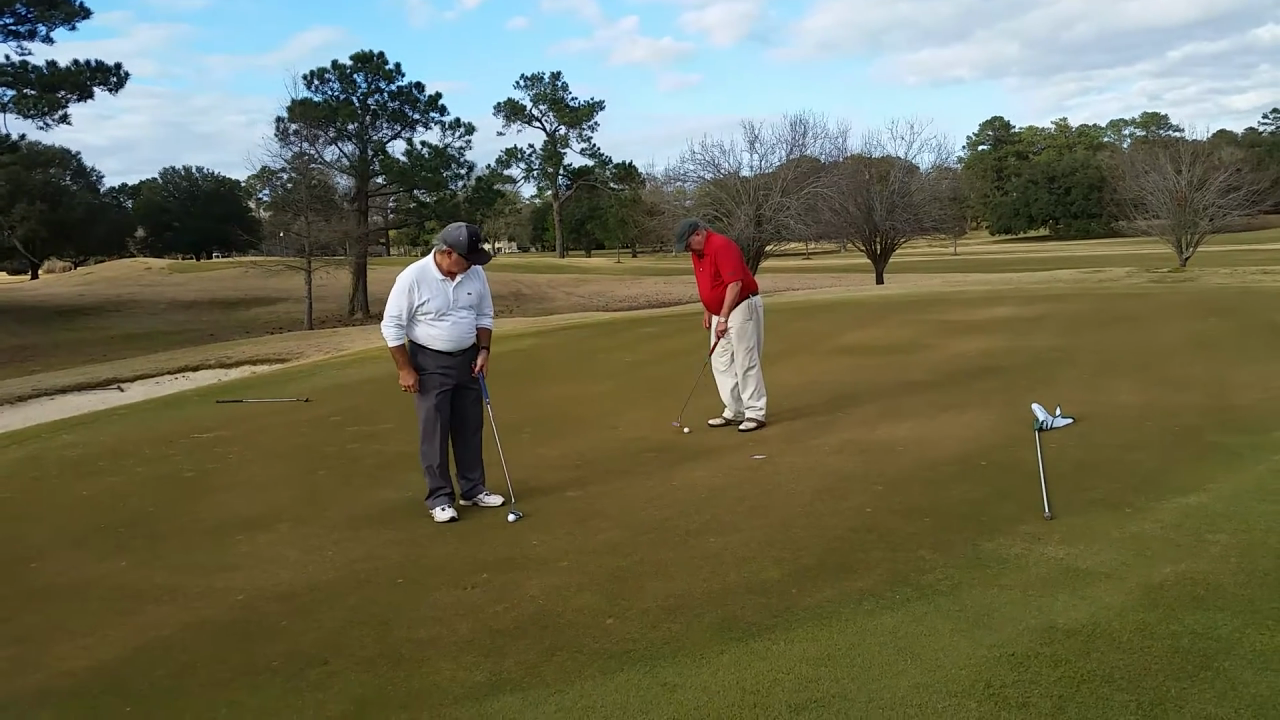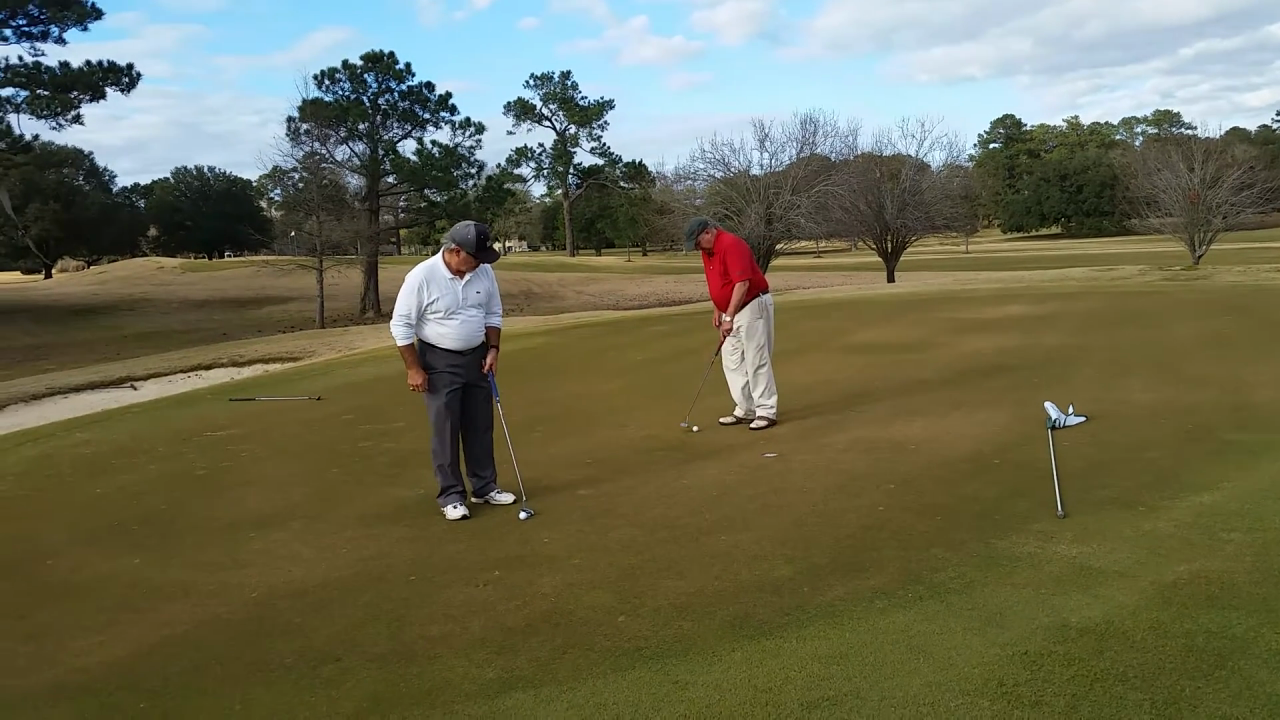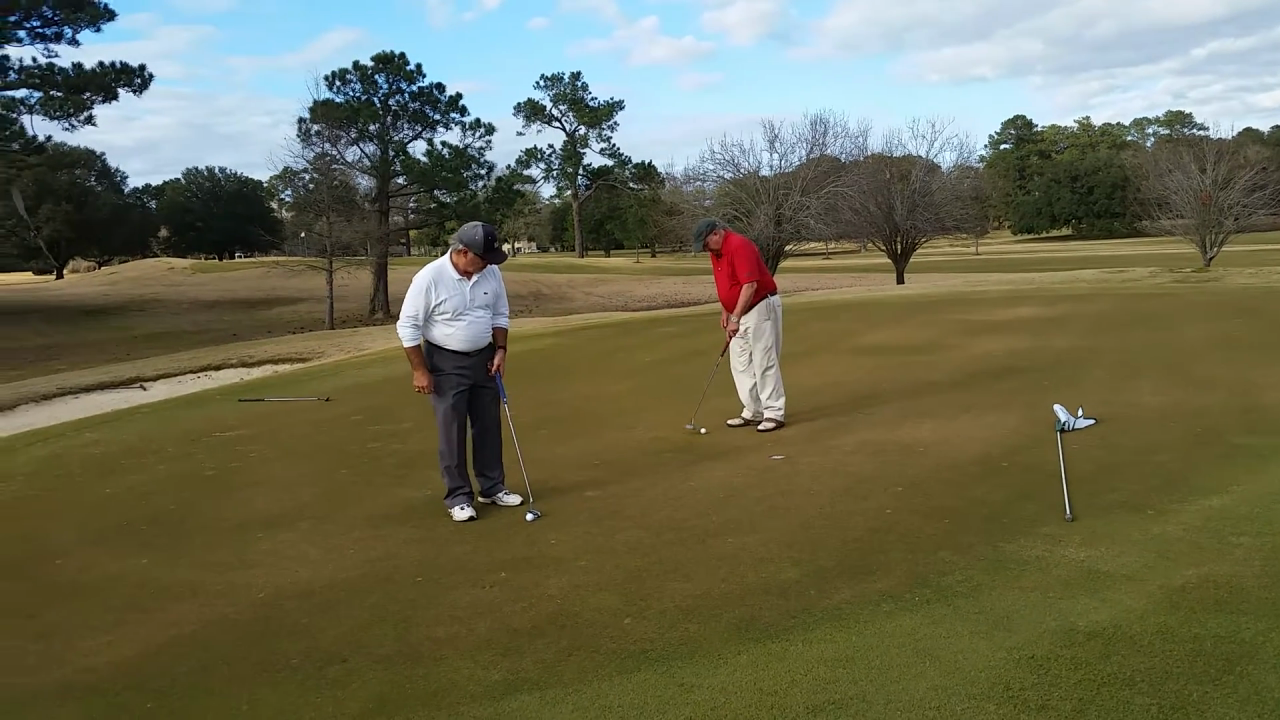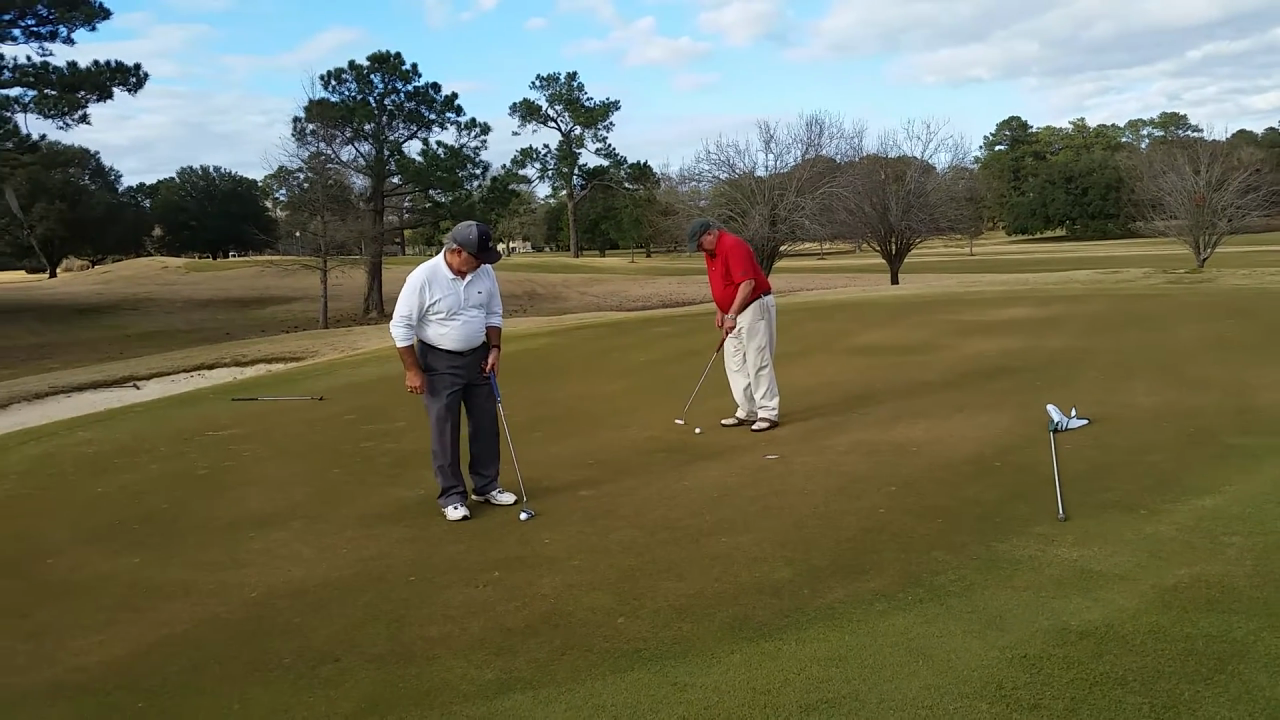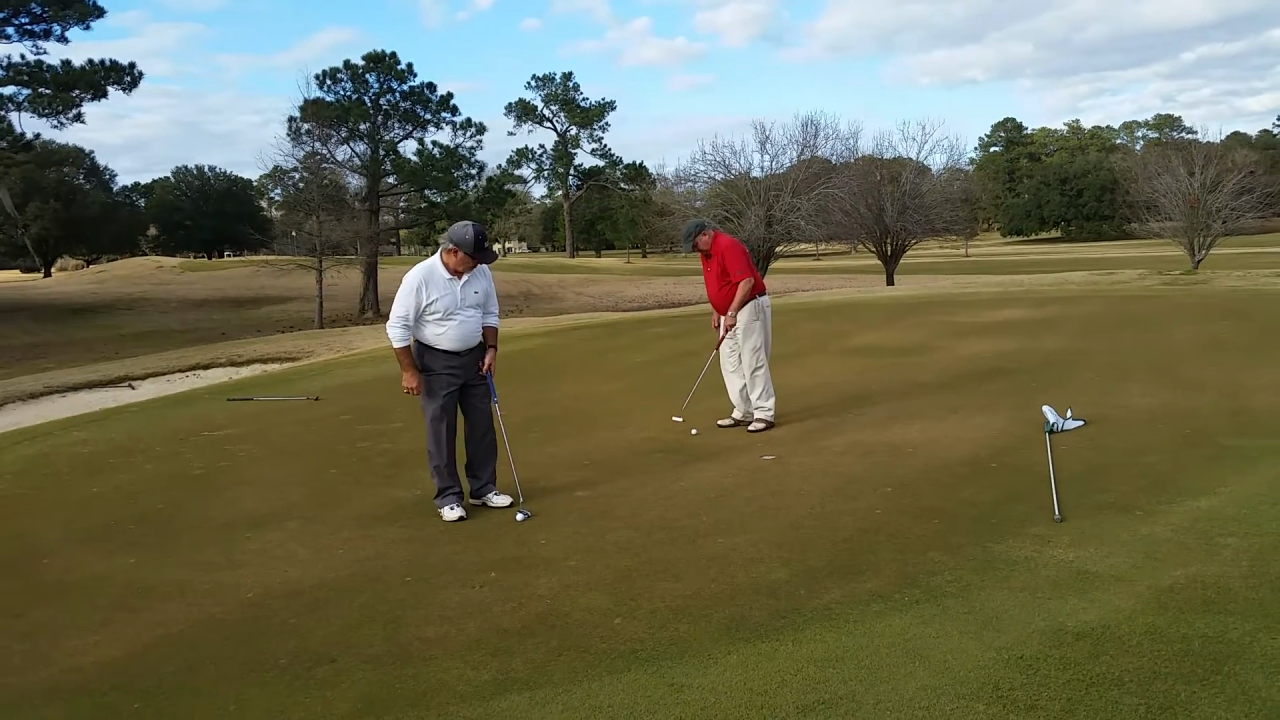
dt=0.1s
person 1, frame 1
left shoulder: (475, 273)
right shoulder: (413, 278)
left elbow: (484, 314)
right elbow: (392, 326)
left wrist: (483, 350)
right wrist: (405, 369)
left hip: (467, 359)
right hip: (430, 363)
left knee: (470, 427)
right knee: (434, 431)
left ankle: (473, 489)
right ankle: (439, 497)
person 1, frame 2
left shoulder: (484, 272)
right shoulder: (421, 277)
left elbow: (493, 313)
right elbow: (401, 325)
left wrist: (492, 349)
right wrist: (414, 368)
left hip: (476, 358)
right hip: (439, 362)
left knee: (481, 425)
right knee: (445, 429)
left ankle: (484, 486)
right ankle: (451, 495)
person 1, frame 3
left shoulder: (491, 273)
right shoulder: (429, 278)
left elbow: (500, 314)
right elbow: (408, 326)
left wrist: (500, 350)
right wrist: (419, 370)
left hip: (483, 359)
right hip: (446, 363)
left knee: (489, 425)
right knee: (452, 431)
left ankle: (492, 487)
right ankle: (458, 496)
person 1, frame 4
left shoulder: (485, 272)
right shoulder: (423, 278)
left elbow: (493, 313)
right elbow: (401, 326)
left wrist: (494, 349)
right wrist: (412, 370)
left hip: (477, 358)
right hip: (440, 363)
left knee: (486, 423)
right knee: (445, 430)
left ankle: (486, 485)
right ankle: (452, 495)
person 1, frame 5
left shoulder: (481, 272)
right shoulder: (420, 278)
left elbow: (490, 313)
right elbow: (398, 327)
left wrist: (491, 349)
right wrist: (409, 371)
left hip: (473, 358)
right hip: (436, 363)
left knee: (482, 425)
right knee: (441, 430)
left ankle: (483, 488)
right ankle: (448, 496)
person 2, frame 1
left shoulder: (722, 246)
right shoulder: (697, 252)
left elbow: (735, 284)
left wrist: (723, 319)
right wrist: (708, 311)
left hip: (742, 309)
right hip: (720, 314)
left knee: (746, 362)
right knee: (722, 364)
left ankle: (755, 413)
right ankle: (734, 411)
person 2, frame 2
left shoulder: (731, 245)
right shoulder: (708, 251)
left elbow: (742, 284)
left wrist: (728, 317)
right wrist: (718, 309)
left hip: (753, 307)
right hip: (732, 311)
left knee: (756, 360)
right knee: (733, 363)
left ankle: (766, 411)
right ankle: (745, 410)
person 2, frame 3
left shoulder: (740, 246)
right shoulder: (716, 252)
left elbow: (750, 285)
left wrist: (735, 319)
right wrist: (726, 311)
left hip: (761, 308)
right hip: (740, 313)
left knee: (764, 362)
right knee: (741, 364)
left ankle: (774, 413)
right ankle: (753, 412)
person 2, frame 4
left shoulder: (733, 246)
right shoulder: (711, 252)
left elbow: (747, 283)
left wrist: (732, 315)
right wrist: (720, 310)
left hip: (755, 308)
right hip: (733, 313)
left knee: (758, 361)
right knee: (735, 364)
left ankle: (768, 413)
right ankle: (747, 411)
person 2, frame 5
left shoulder: (728, 246)
right shoulder: (706, 252)
left elbow: (746, 282)
left wrist: (731, 313)
right wrist: (717, 311)
left hip: (750, 309)
right hip: (729, 313)
left knee: (754, 362)
right knee: (731, 364)
left ankle: (764, 414)
right ankle: (743, 412)
